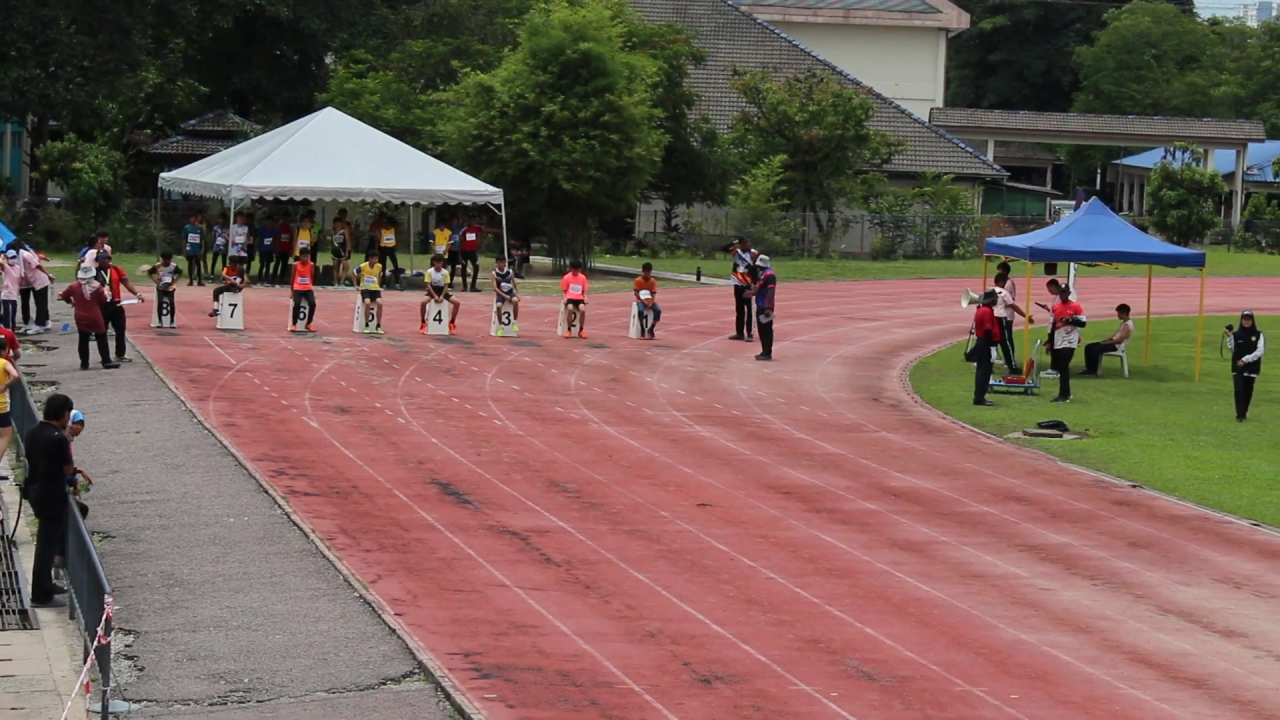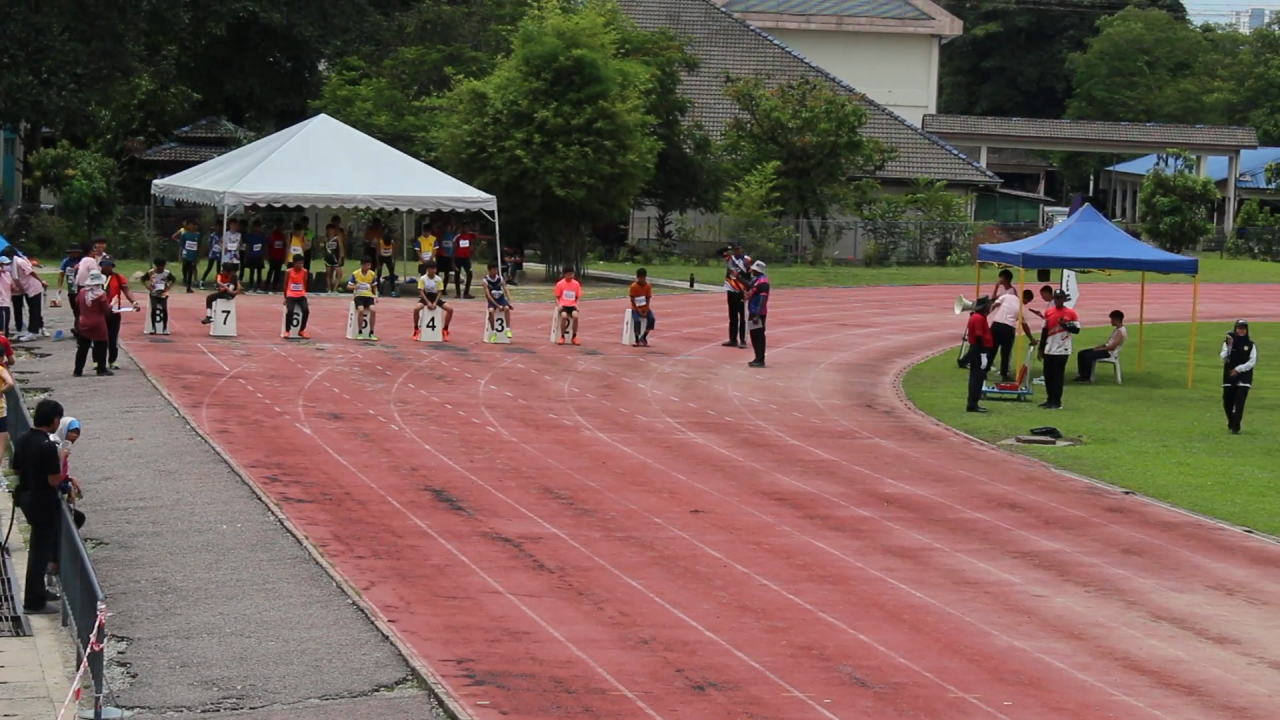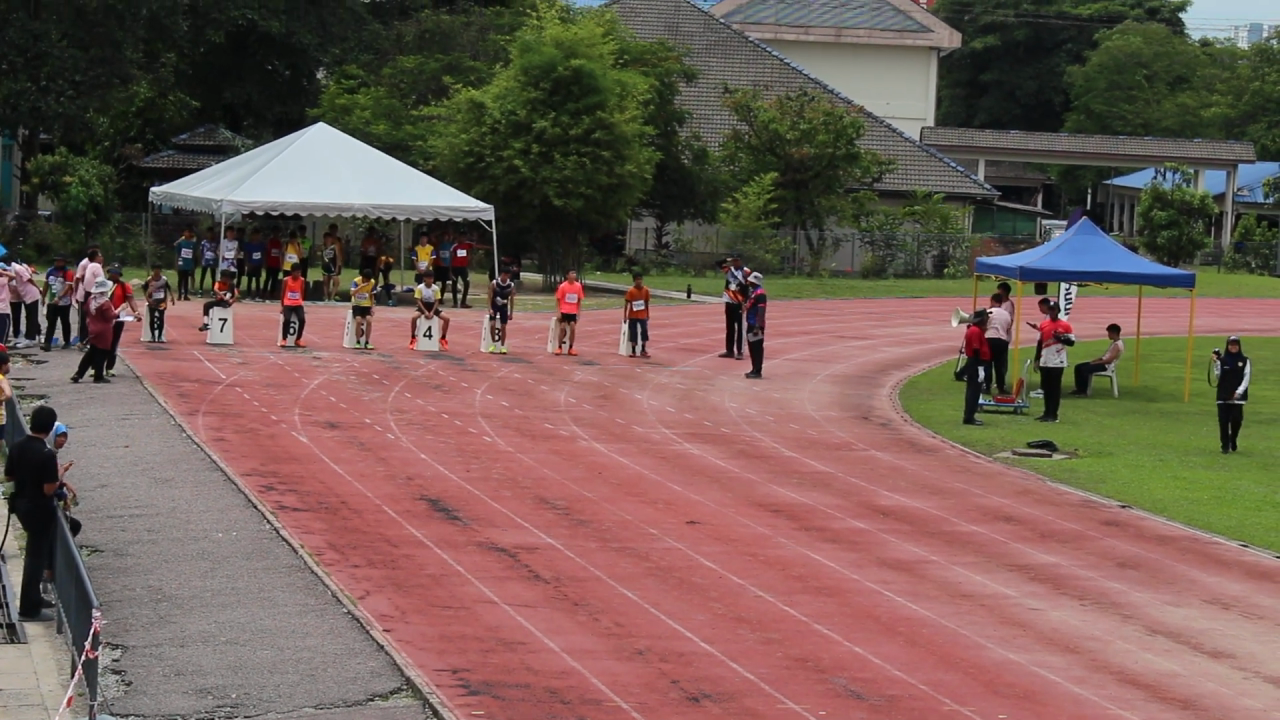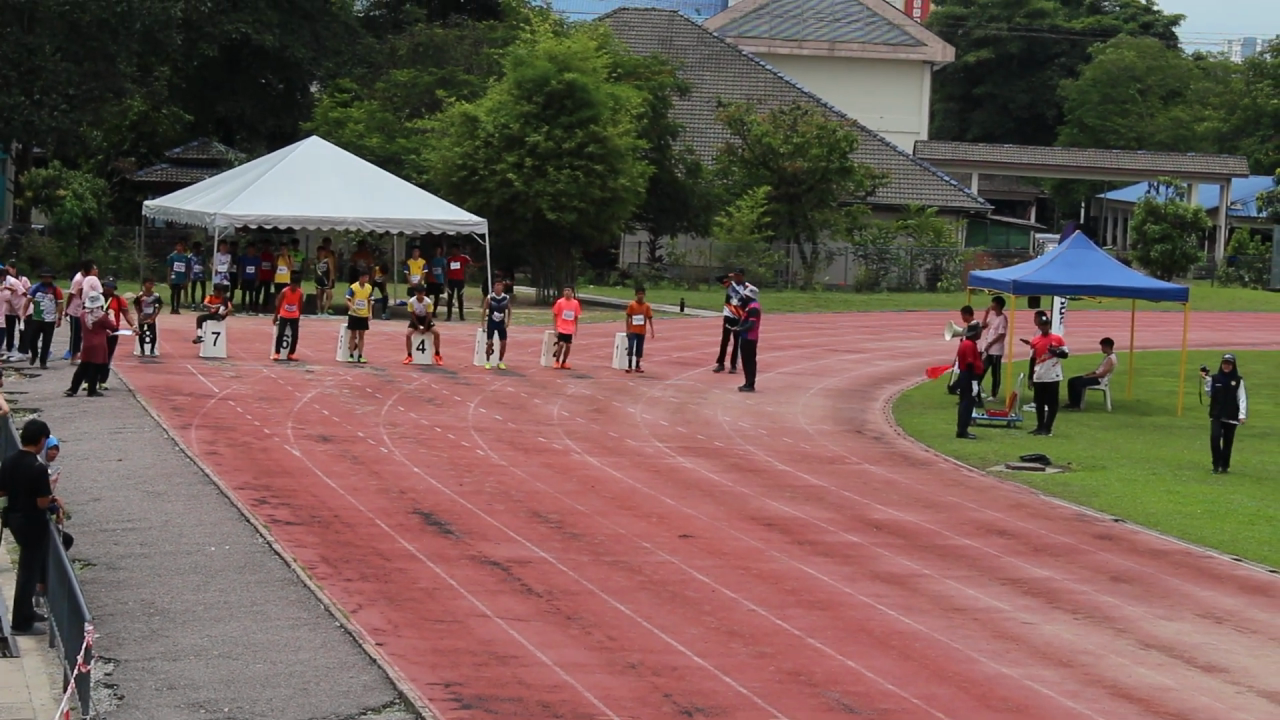
dt=0.7s
person 1, frame 1
left shoulder: (32, 433)
right shoulder: (58, 438)
right elbow: (68, 469)
left hip: (35, 491)
right hip: (51, 496)
left knee: (47, 540)
right knee: (48, 543)
left ankle: (44, 584)
right ankle: (41, 595)
person 1, frame 2
left shoulder: (23, 440)
right shoulder: (48, 446)
left elbow: (16, 468)
right elbow: (54, 481)
right wrist: (60, 460)
left hip: (27, 497)
right hip: (43, 502)
left knee: (40, 546)
right knee: (41, 550)
left ankle: (37, 591)
right ankle: (34, 602)
person 1, frame 3
left shoulder: (17, 447)
right shoulder: (47, 454)
left elbow: (9, 476)
right elbow: (49, 490)
right wrist: (58, 476)
left hip: (22, 505)
right hip: (39, 510)
left knee: (35, 553)
right knee: (37, 557)
left ankle: (33, 598)
right ankle: (29, 609)
person 1, frame 4
right shoulder: (38, 468)
right elbow: (42, 503)
right wrist: (50, 489)
right hip: (32, 524)
left knee: (28, 567)
right knee: (29, 571)
left ankle: (26, 611)
right ankle: (21, 623)
